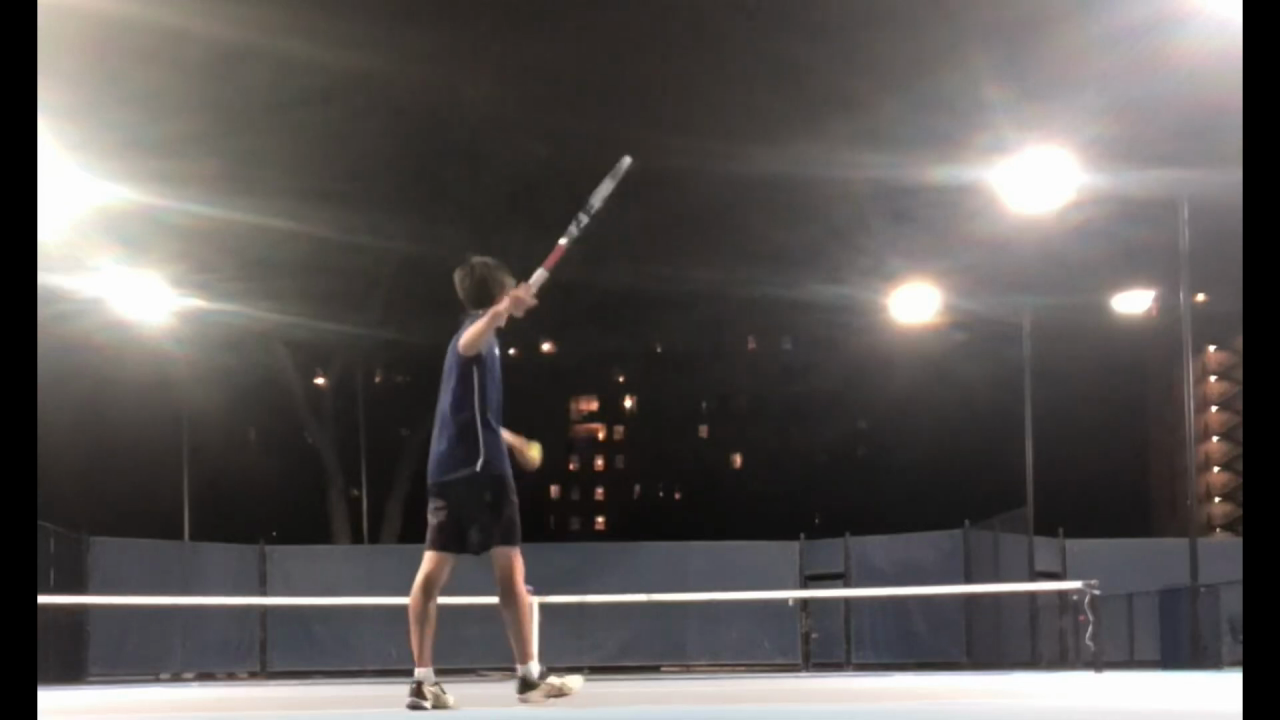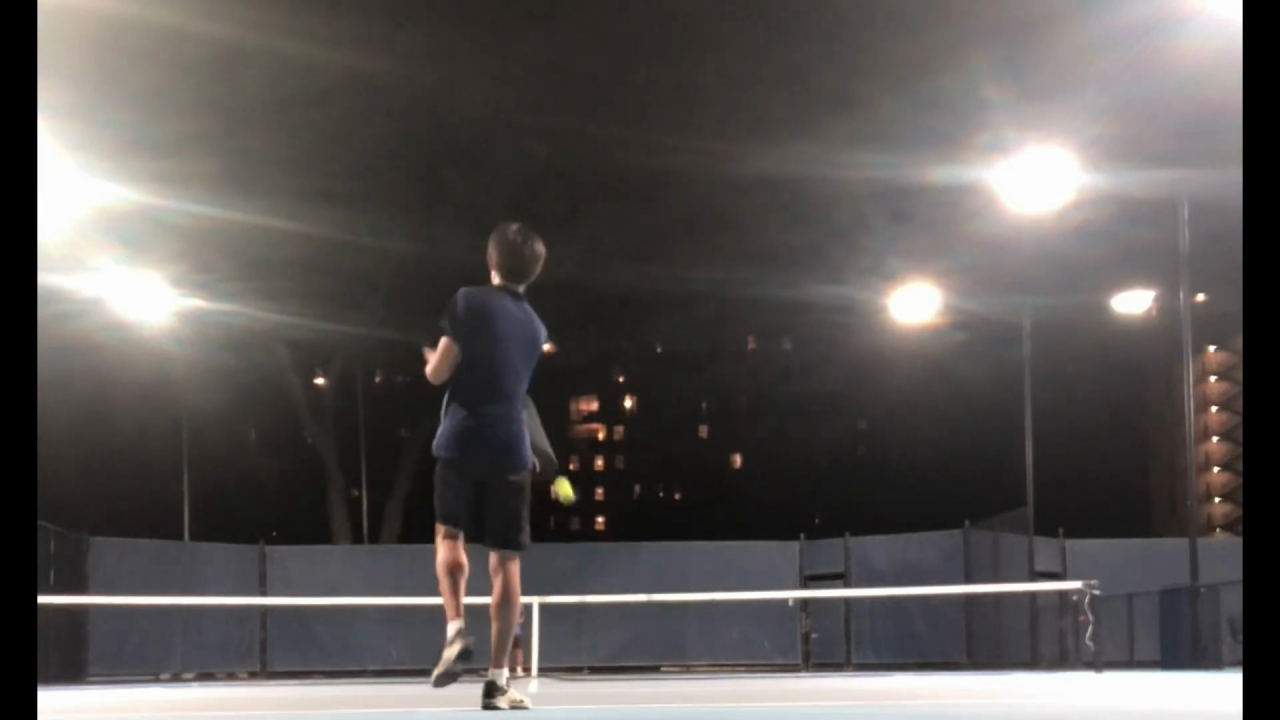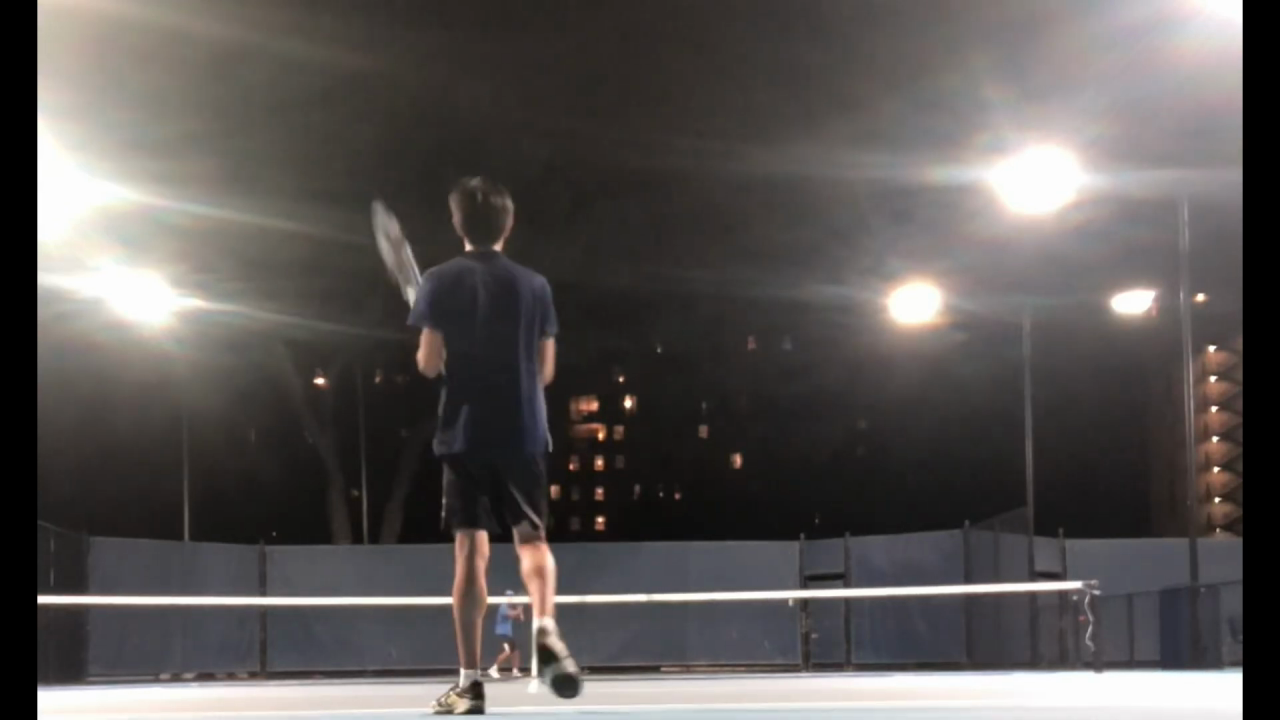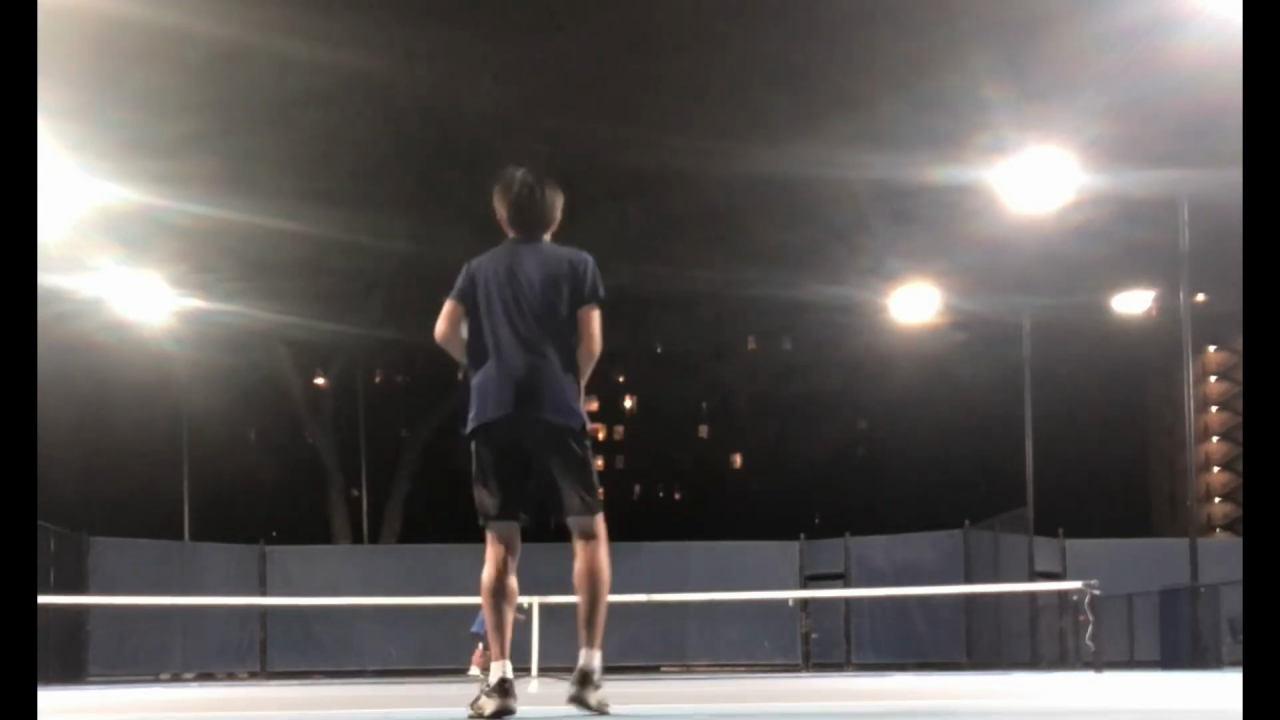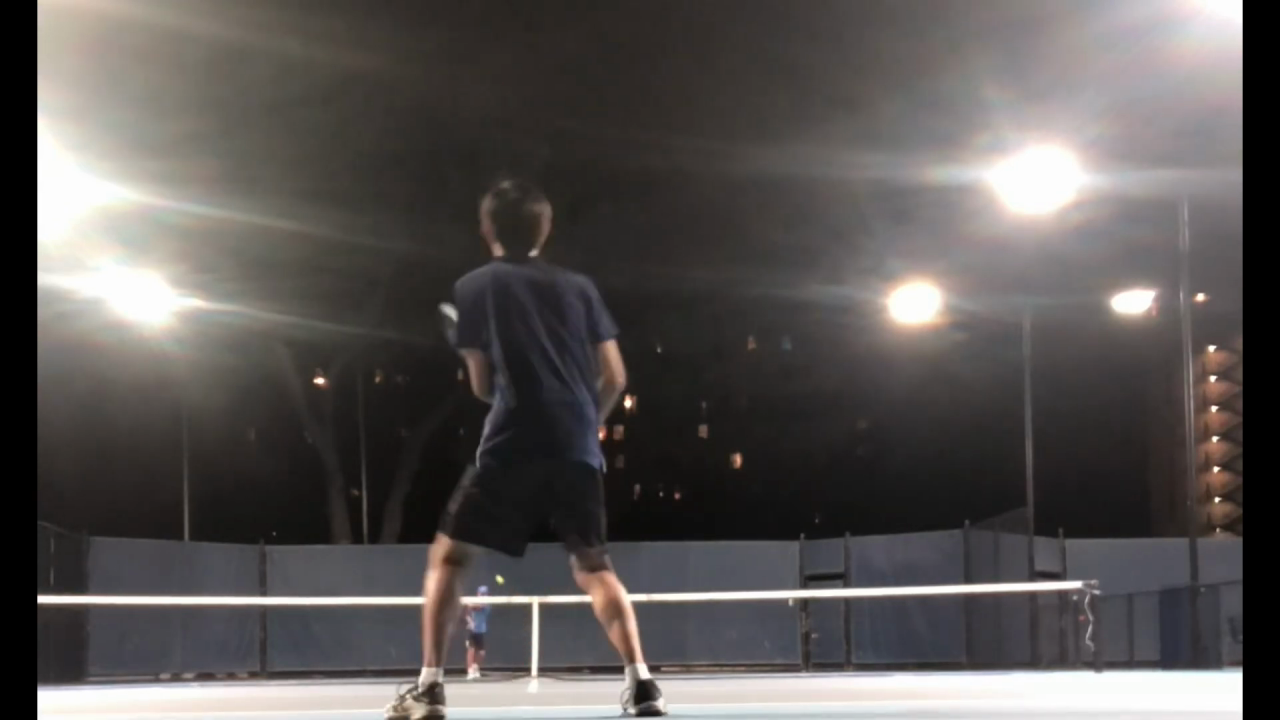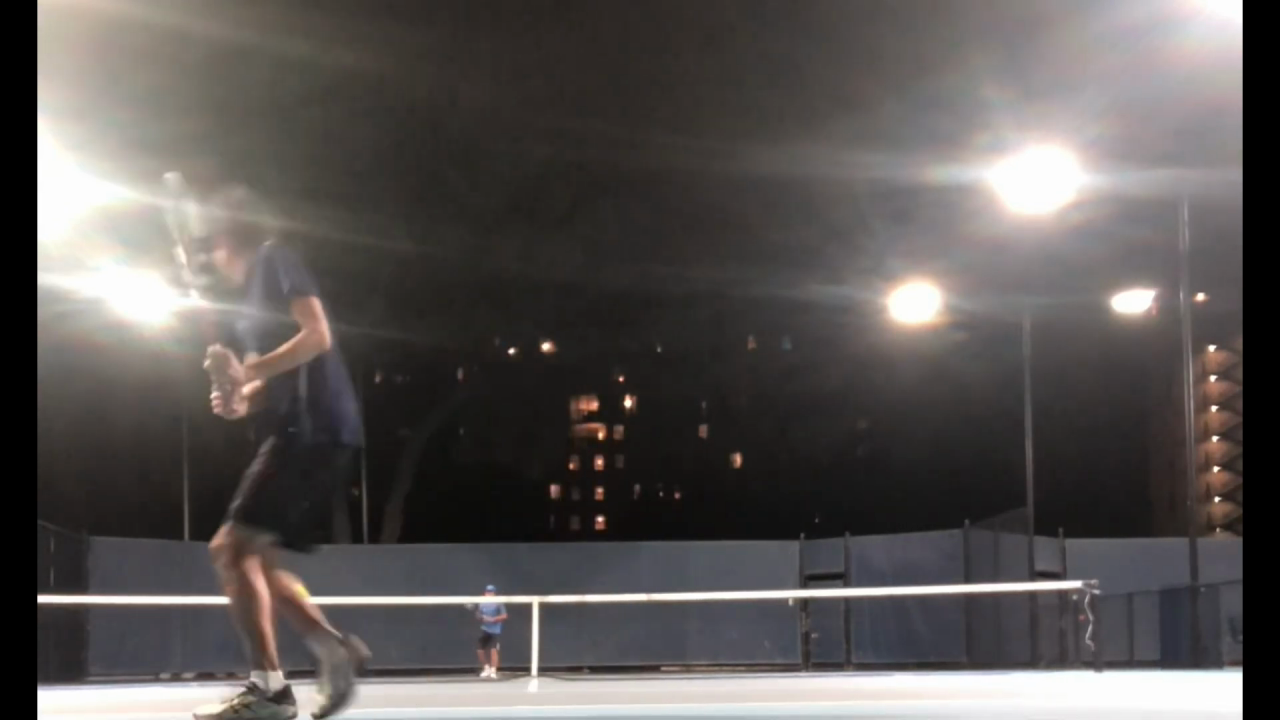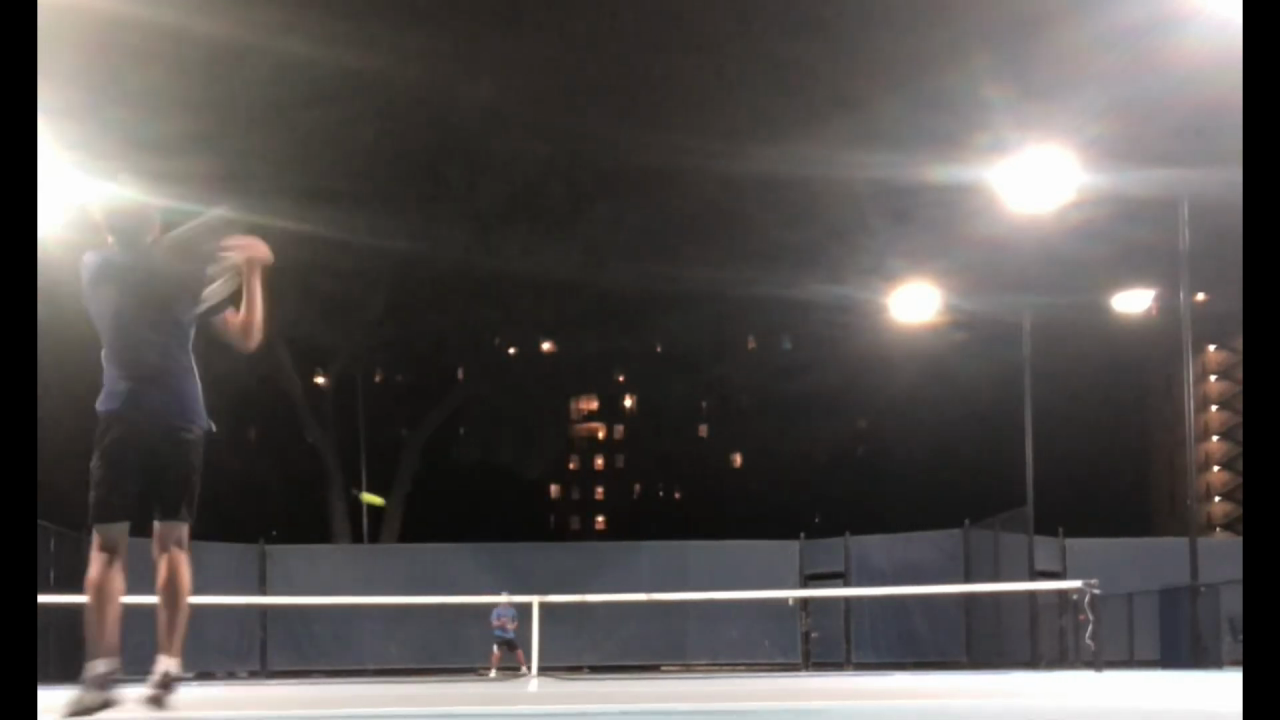
dt=0.7s
person 1, frame 1
left shoulder: (471, 336)
right shoulder: (472, 331)
right elbow: (470, 342)
left wrist: (511, 441)
right wrist: (504, 309)
left hip: (445, 467)
right hip: (479, 464)
left knee: (433, 569)
right knee: (509, 566)
left ankle: (423, 681)
right ankle: (531, 675)
person 1, frame 2
left shoulder: (469, 301)
right shoulder: (534, 327)
left elbow: (437, 371)
left wrist: (448, 378)
left hip: (459, 444)
right hip: (511, 452)
left knee: (449, 536)
right knee: (507, 565)
left ankle: (456, 632)
right ankle: (497, 682)
person 1, frame 3
left shoulder: (438, 280)
right shoulder: (535, 285)
left elbow: (428, 363)
right elbow: (544, 368)
left hip: (464, 436)
right hip: (522, 435)
left knee: (471, 555)
right knee: (532, 540)
right ankle: (545, 630)
person 1, frame 4
left shoulder: (478, 268)
right shoulder: (578, 263)
left elbow: (445, 334)
right elbow: (590, 343)
left hip: (493, 413)
right hip: (555, 412)
left knee: (502, 545)
right knee: (590, 534)
right ankle: (588, 669)
person 1, frame 5
left shoulder: (477, 287)
right shoulder: (580, 287)
left elbow: (481, 383)
right elbow: (614, 377)
left hip: (511, 444)
right hip: (577, 447)
left knee: (449, 556)
right knee: (594, 569)
person 1, frame 6
left shoulder: (274, 258)
right shoulder: (254, 297)
left elbow: (319, 338)
right elbow: (270, 384)
left wrist: (247, 376)
right wrist: (240, 394)
left hip: (313, 427)
right hip: (301, 431)
left knee: (232, 550)
right knee: (252, 556)
right ankle: (334, 647)
person 1, frame 7
left shoulder: (95, 268)
right shoulder: (184, 273)
right elbow: (247, 338)
left wrist: (226, 256)
right wrist: (251, 270)
left hip: (124, 414)
right hip: (181, 417)
left knee: (106, 546)
right knee: (171, 542)
left ankle: (100, 672)
right ankle: (167, 668)
